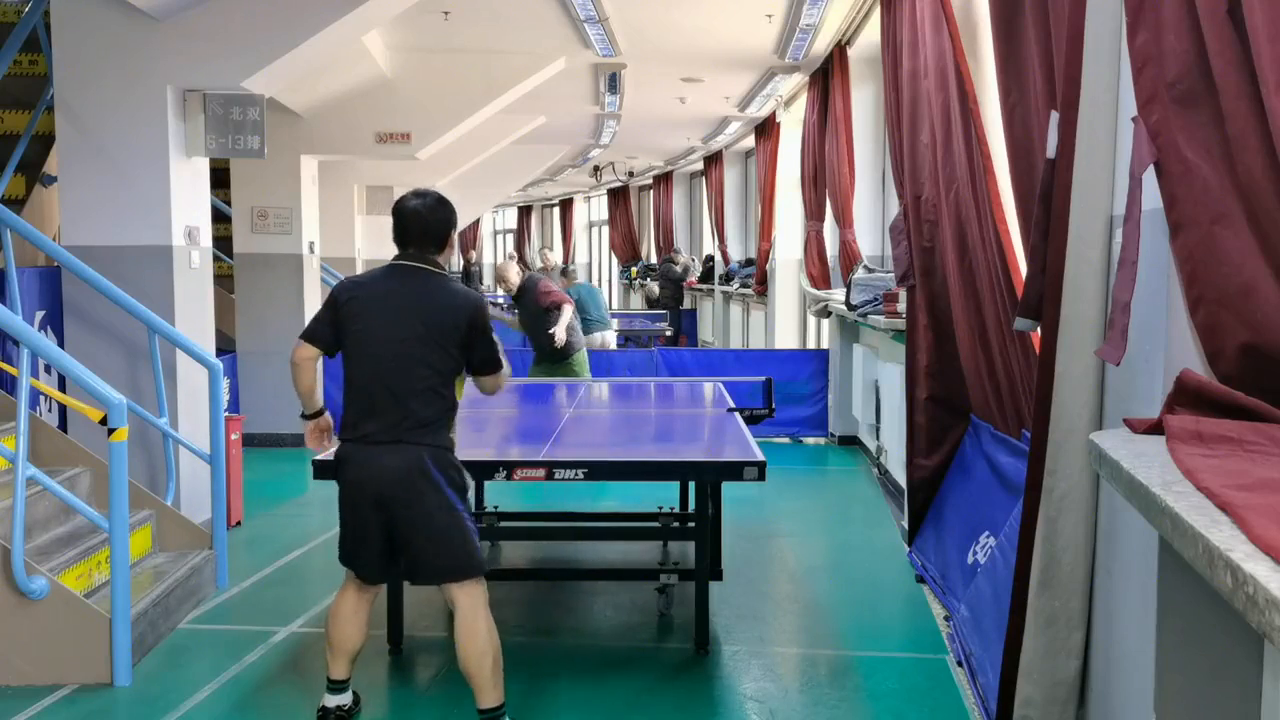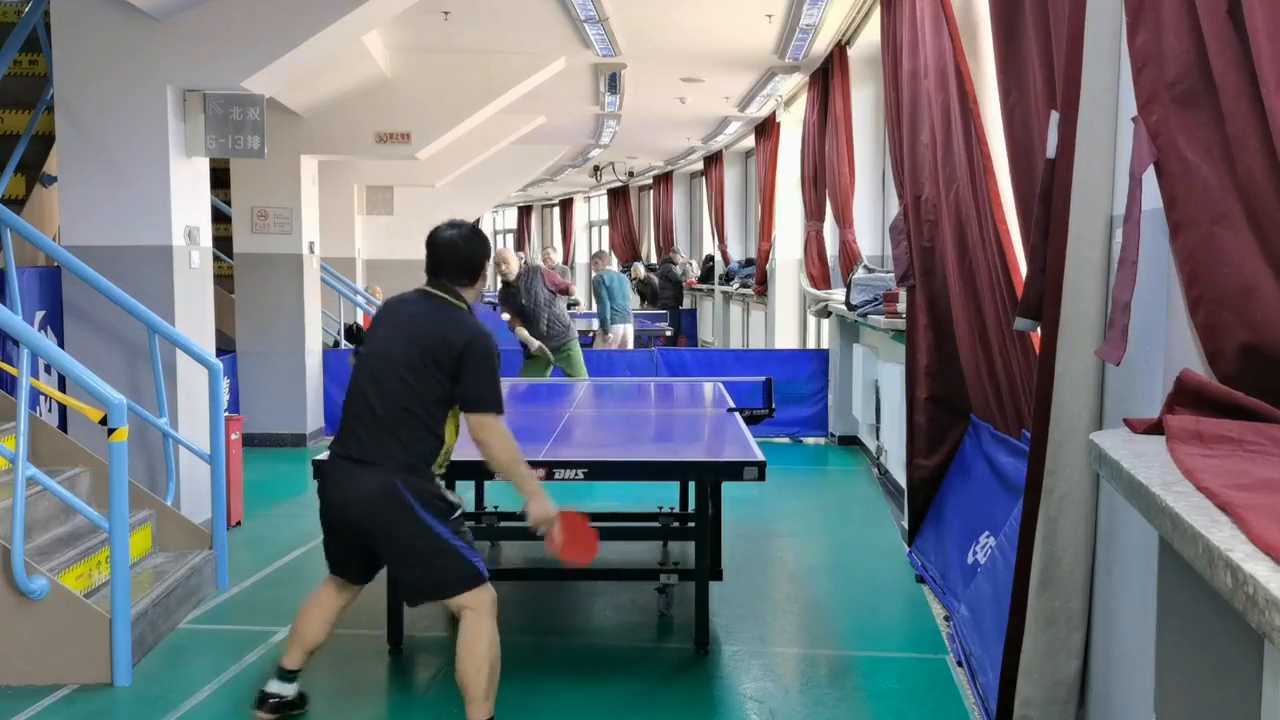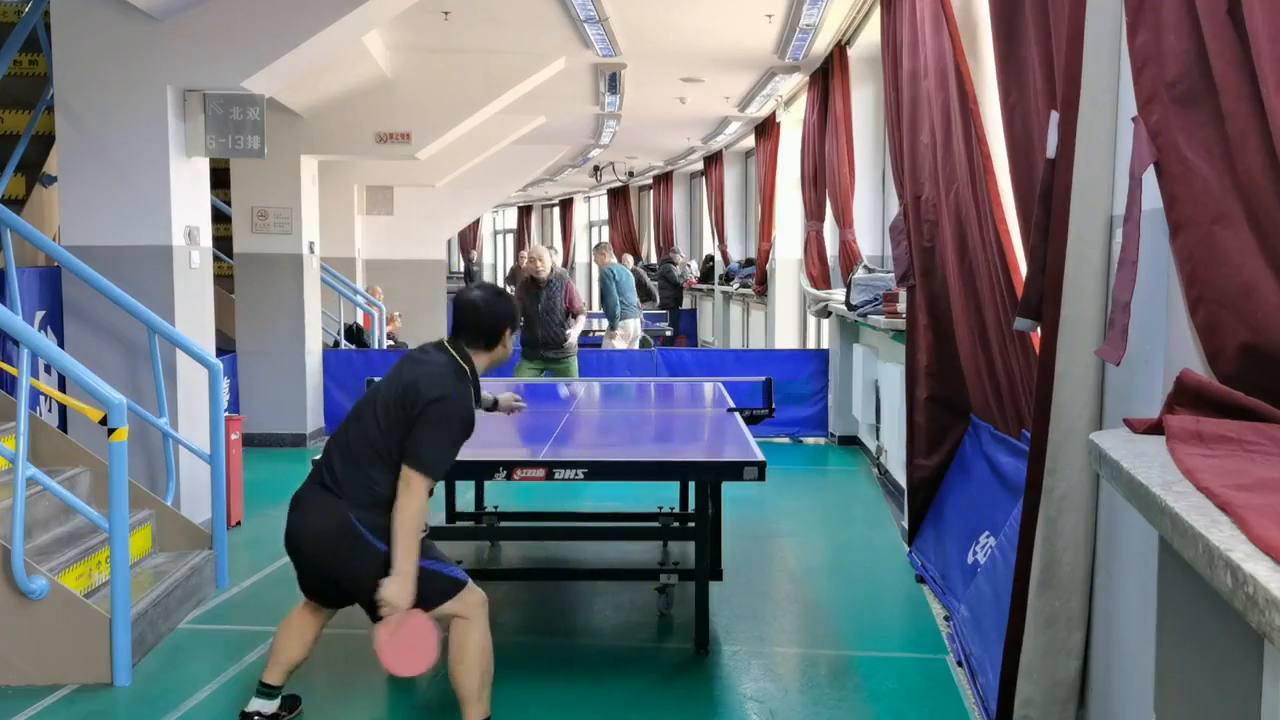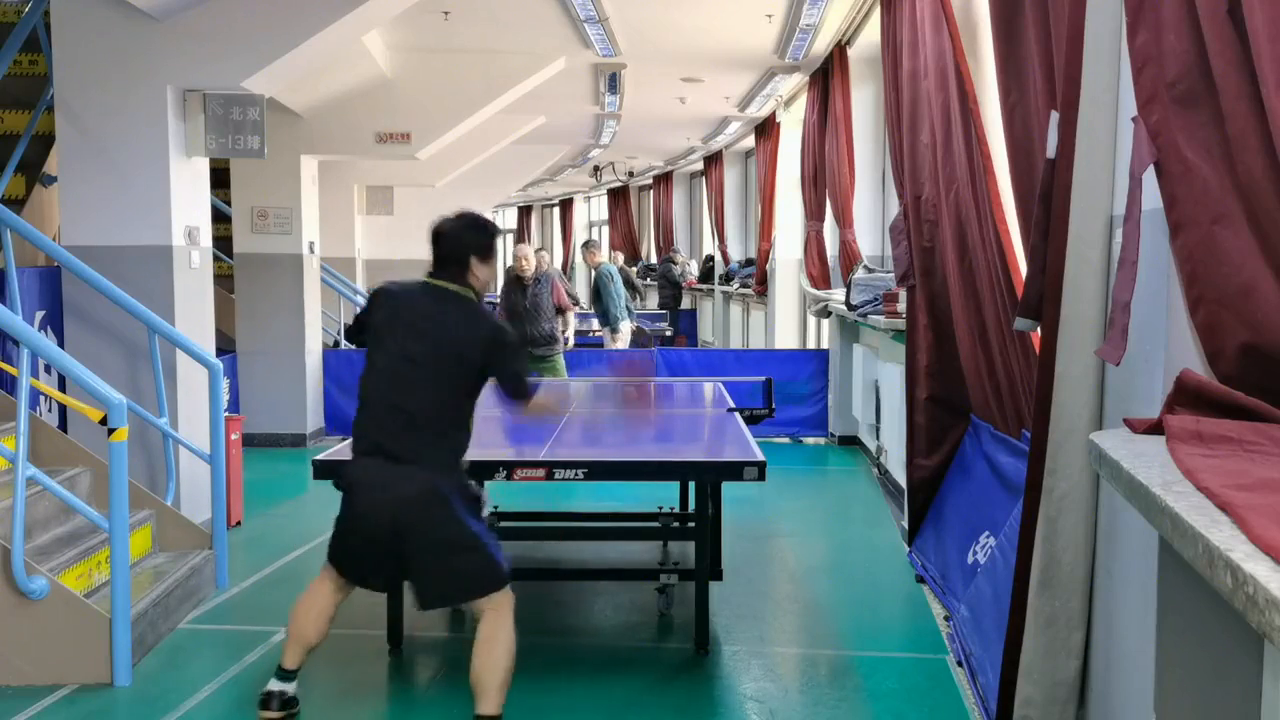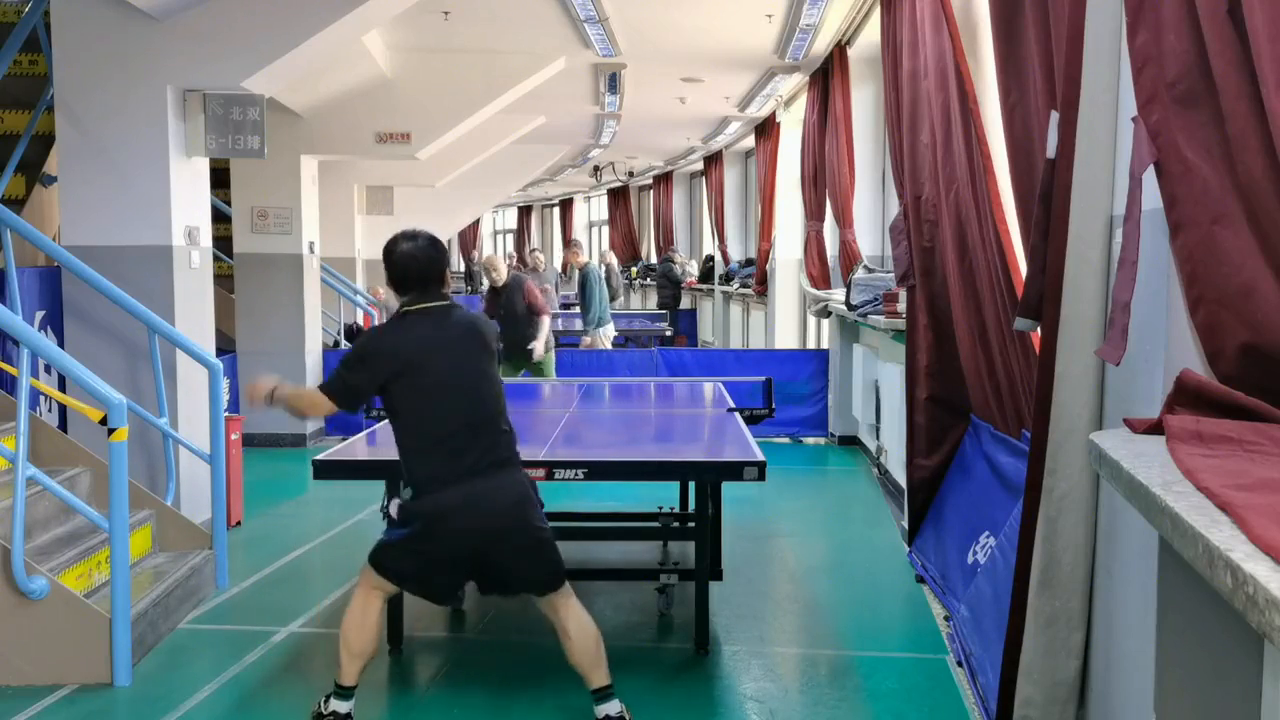
dt=0.3s
person 1, frame 1
left shoulder: (351, 292)
right shoulder: (465, 304)
left elbow: (303, 357)
right elbow: (491, 383)
left wrist: (314, 413)
right wrist: (501, 360)
left hip: (360, 461)
right hip: (423, 465)
left knee: (359, 583)
right knee: (468, 595)
person 1, frame 2
left shoulder: (392, 311)
right shoulder: (472, 337)
right elbow: (488, 434)
right wrist: (536, 497)
left hip: (340, 479)
right hip: (396, 491)
left knee: (341, 583)
right knee: (477, 604)
person 1, frame 3
left shoulder: (427, 358)
right shoulder: (452, 400)
right elbow: (412, 489)
left wrist: (491, 401)
right wrist: (402, 576)
left hip: (307, 513)
right hip: (352, 525)
left knee: (318, 604)
right knee: (470, 608)
person 1, frame 4
left shoulder: (390, 300)
right shoulder: (487, 331)
right elbow: (529, 403)
left hip: (368, 480)
right hip: (430, 490)
left knee: (333, 581)
right knee: (497, 608)
person 1, frame 5
left shoulder: (380, 344)
right shoulder: (478, 326)
left elbow: (318, 406)
left wrist: (274, 392)
left hip: (439, 507)
right hip: (509, 497)
left knee: (370, 590)
right knee: (560, 601)
